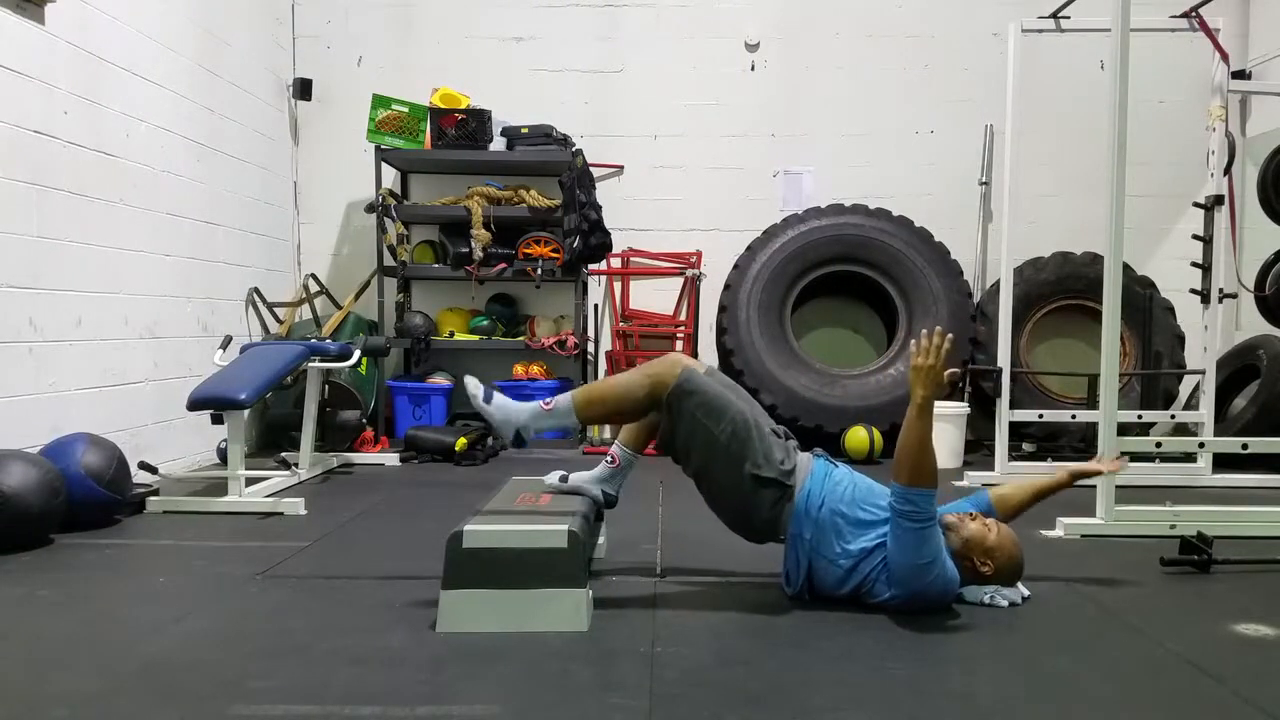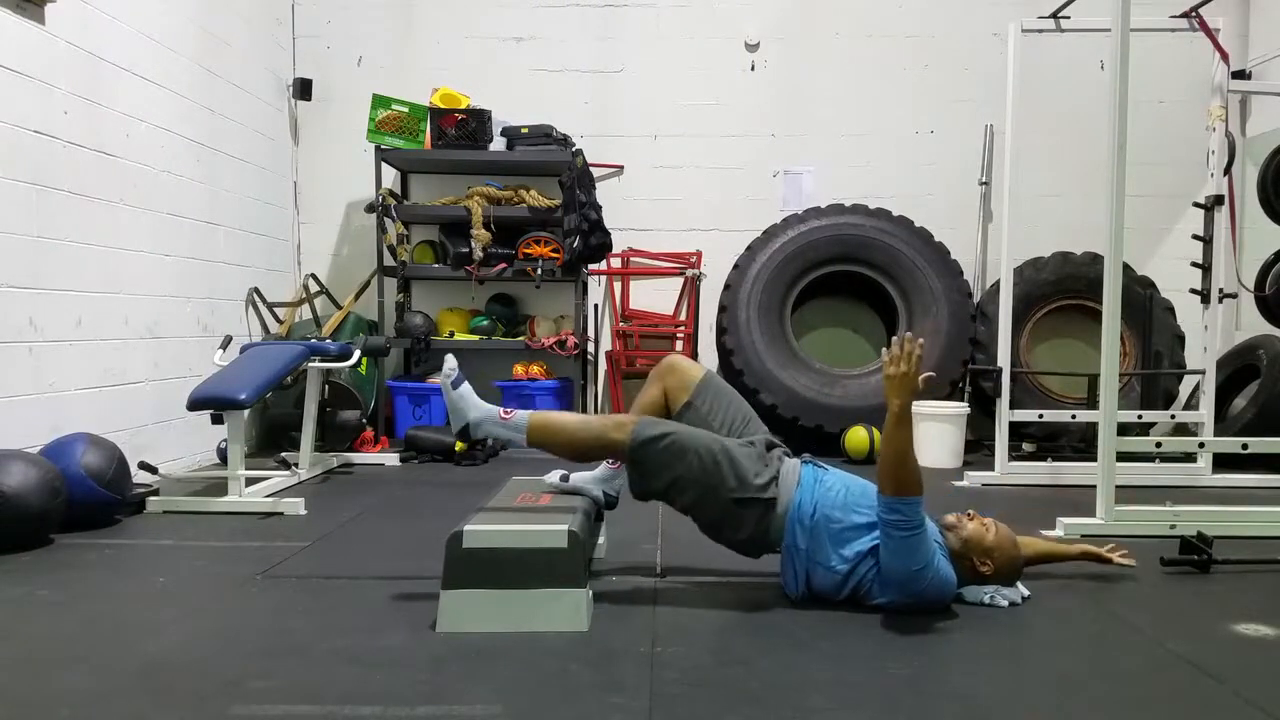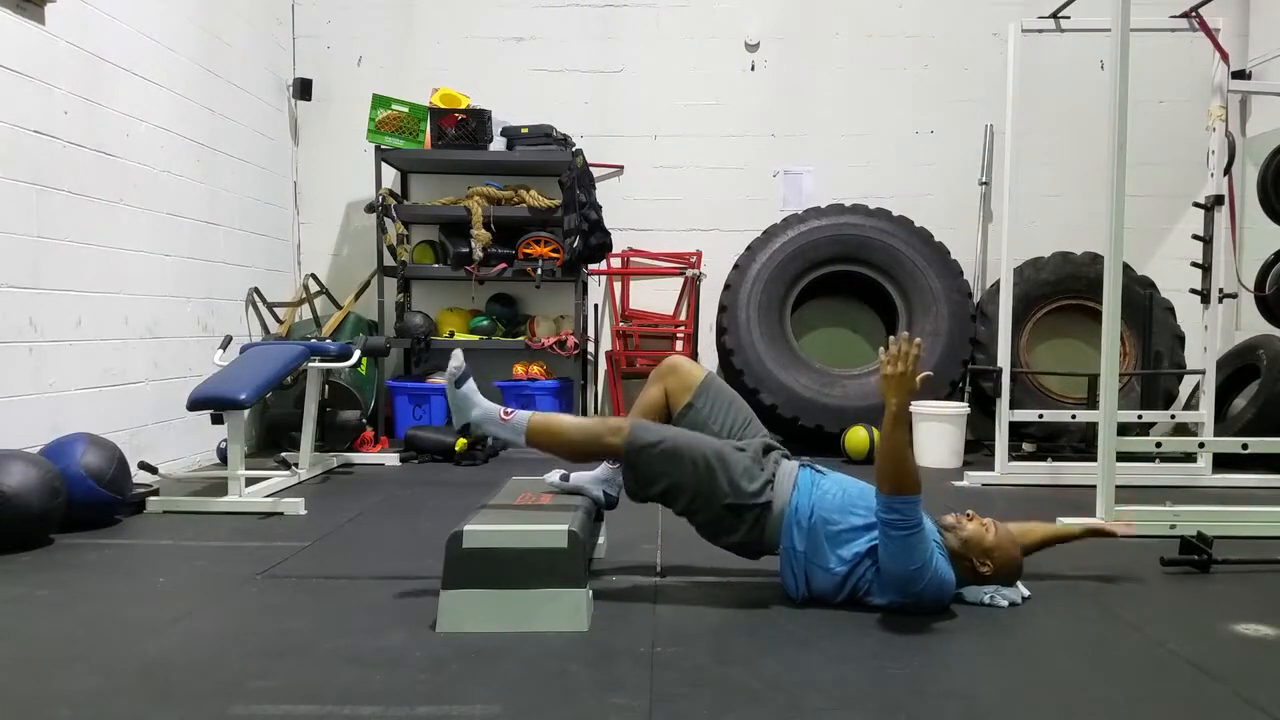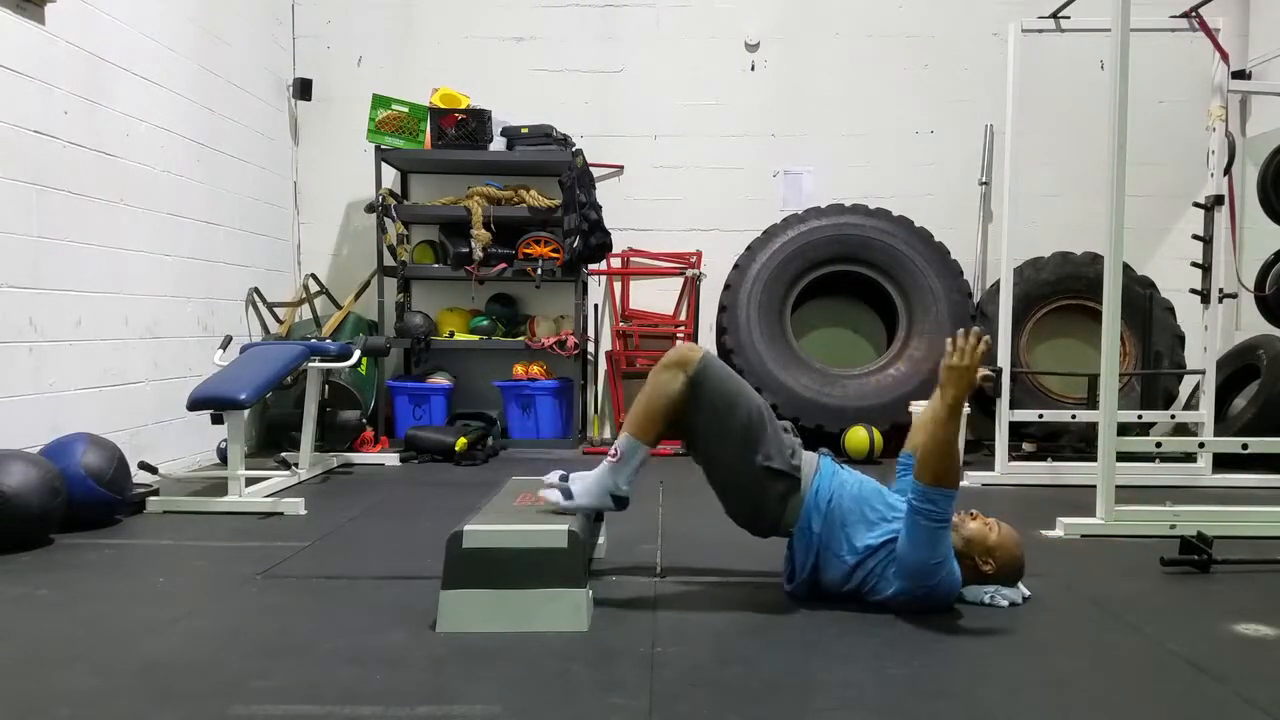
dt=0.5s
person 1, frame 1
left shoulder: (929, 577)
right shoulder: (944, 544)
left elbow: (913, 499)
right elbow: (994, 497)
left wrist: (923, 399)
right wrist: (1071, 472)
left hip: (775, 492)
right hip: (794, 468)
left knee: (668, 374)
right knee: (675, 376)
left ankle: (525, 418)
right ankle: (607, 479)
person 1, frame 2
left shoulder: (926, 575)
right shoulder: (940, 547)
left elbow: (898, 503)
right elbow: (1015, 547)
left wrist: (899, 406)
right wrist: (1081, 548)
left hip: (759, 500)
right hip: (775, 469)
left knee: (618, 433)
right knee: (673, 369)
left ankle: (483, 419)
right ankle: (604, 483)
person 1, frame 3
left shoulder: (925, 577)
right shoulder: (940, 544)
left elbow: (898, 504)
right elbow: (1015, 536)
left wrist: (896, 408)
right wrist: (1079, 525)
left hip: (758, 504)
right hip: (773, 469)
left knee: (615, 433)
right knee: (674, 369)
left ankle: (487, 415)
right ankle: (603, 483)
person 1, frame 4
left shoulder: (934, 577)
right shoulder: (919, 528)
left elbow: (936, 497)
right elbow: (915, 470)
left wrist: (953, 399)
right wrist: (942, 392)
left hip: (778, 486)
right hip: (797, 475)
left knee: (683, 362)
right knee: (682, 375)
left ankle: (610, 485)
right ankle: (610, 473)
